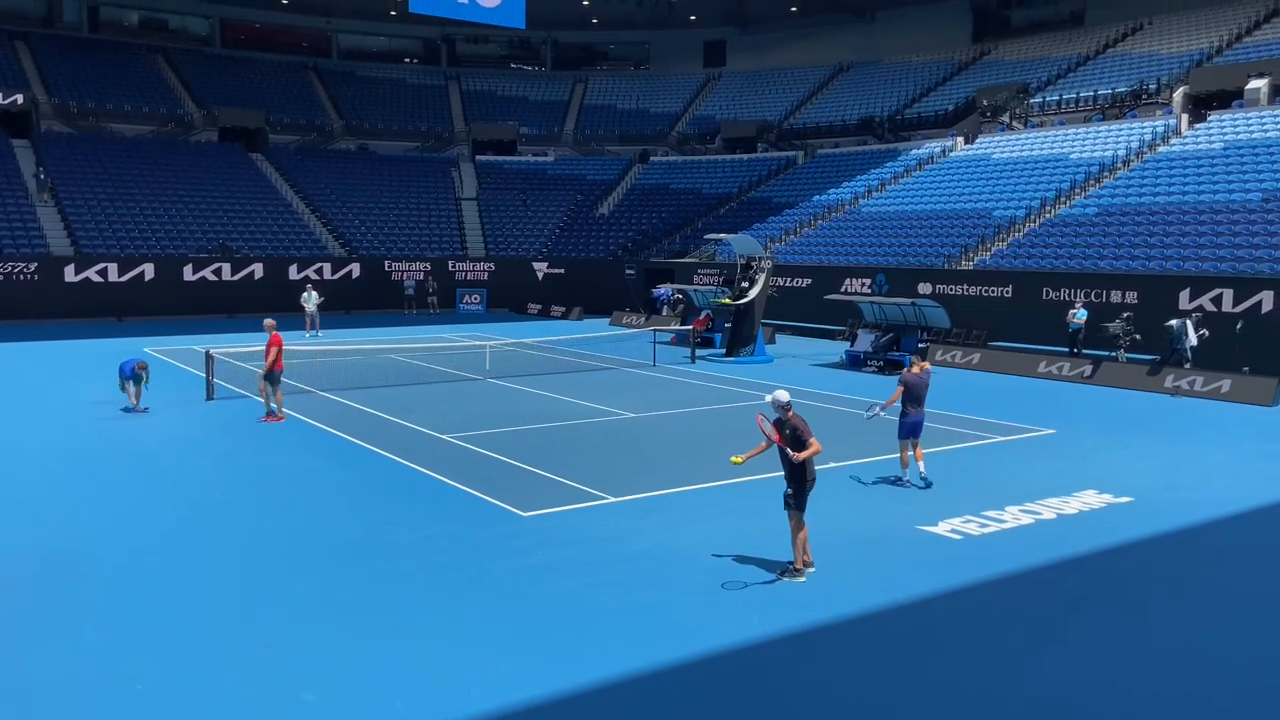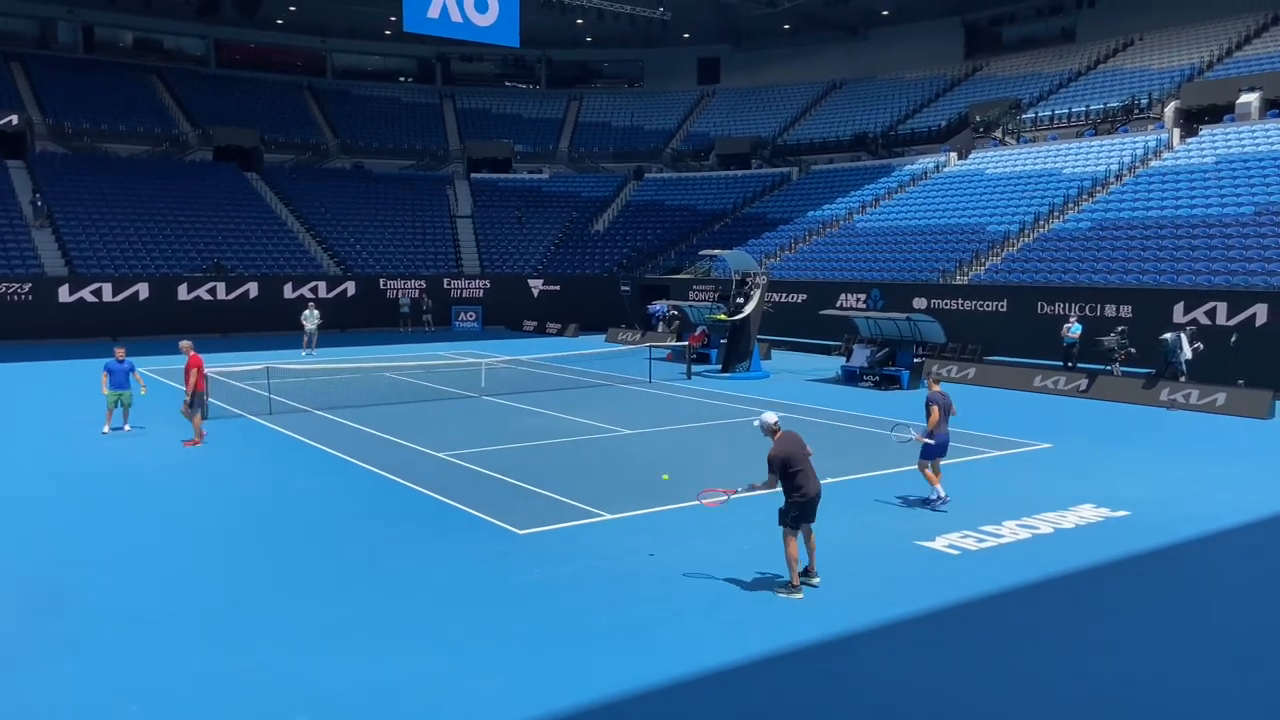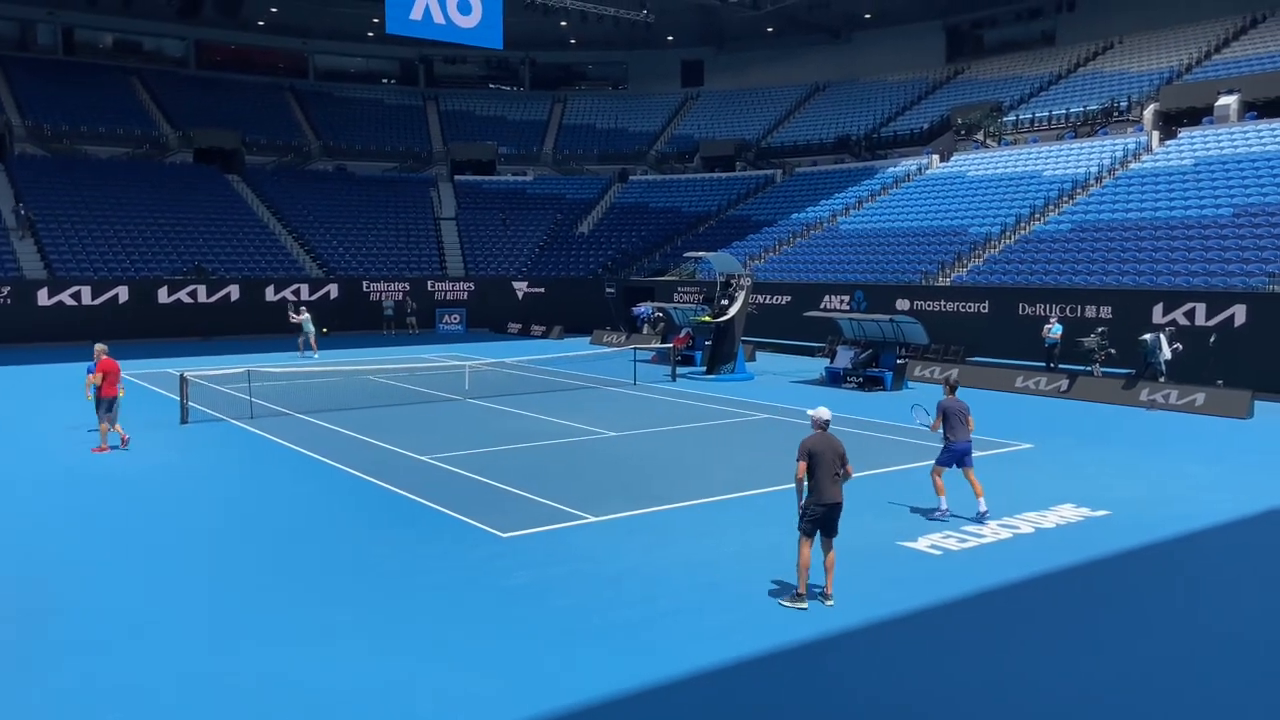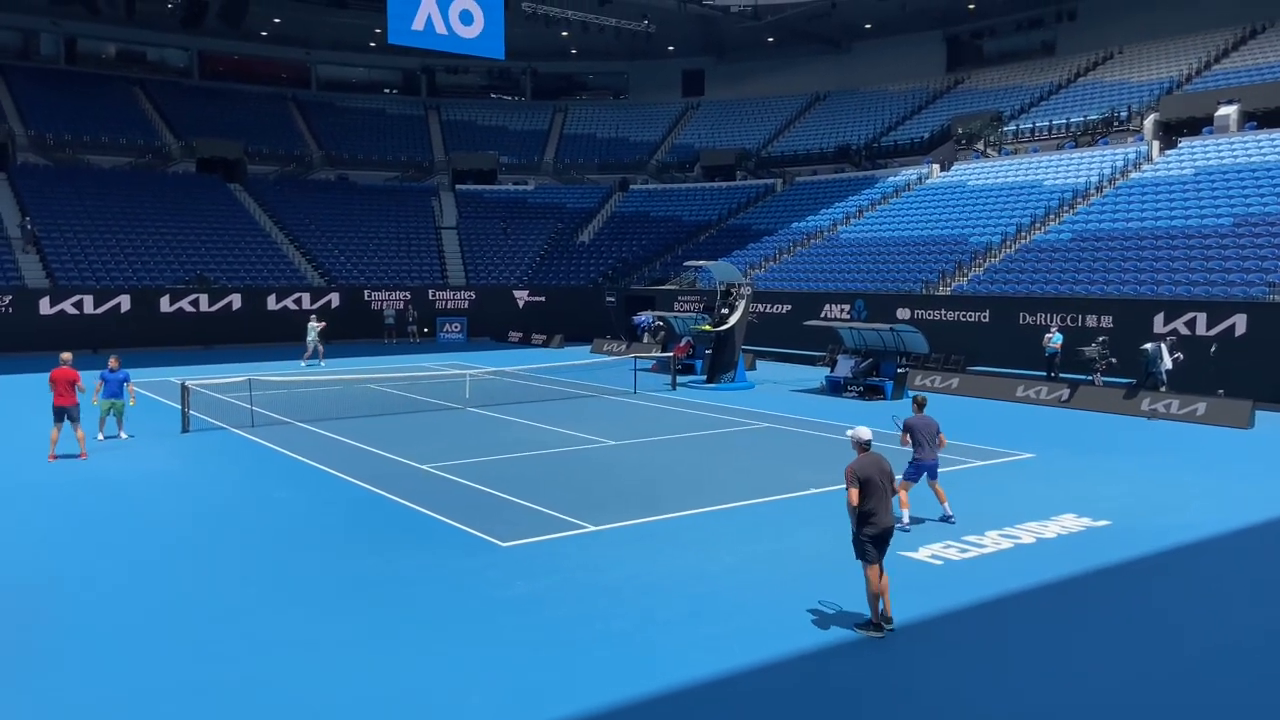
dt=1s
person 1, frame 1
left shoulder: (797, 424)
right shoulder: (778, 422)
left elbow: (817, 447)
right elbow: (767, 443)
left wrist: (802, 455)
right wrist: (746, 456)
left hip: (802, 479)
right hip: (794, 478)
left knee: (795, 520)
right knee: (797, 519)
left ankle: (798, 570)
right ankle: (807, 560)
person 1, frame 2
left shoulder: (774, 454)
right shoulder: (794, 436)
left elbow: (773, 483)
right elbow: (808, 453)
left wrist: (754, 487)
left hip: (798, 497)
right hip: (815, 490)
left knee: (790, 538)
right knee: (807, 529)
left ankle: (795, 586)
right ankle: (811, 572)
person 1, frame 3
left shoulder: (807, 443)
right shoulder: (837, 443)
left elbow: (800, 476)
right elbow: (848, 473)
left wrist: (799, 500)
left hip: (816, 502)
right hip: (836, 502)
left knee: (805, 545)
right knee: (827, 546)
left ankle: (800, 594)
right ankle: (828, 592)
person 1, frame 4
left shoulder: (853, 468)
right shoulder: (883, 461)
left elbow: (852, 503)
right elbow: (894, 489)
left wrist: (854, 522)
left hip: (867, 528)
right hip: (887, 524)
left knee: (871, 573)
right knee: (879, 569)
left ankle: (876, 624)
right ankle: (887, 614)
